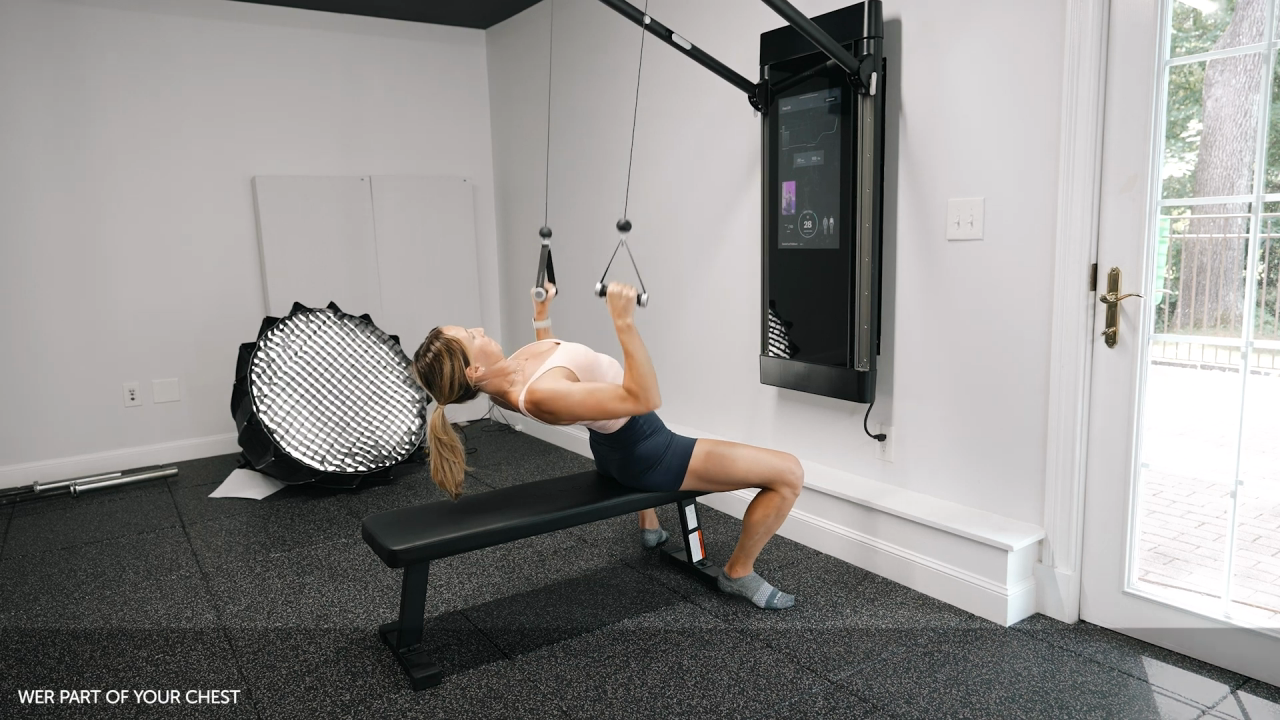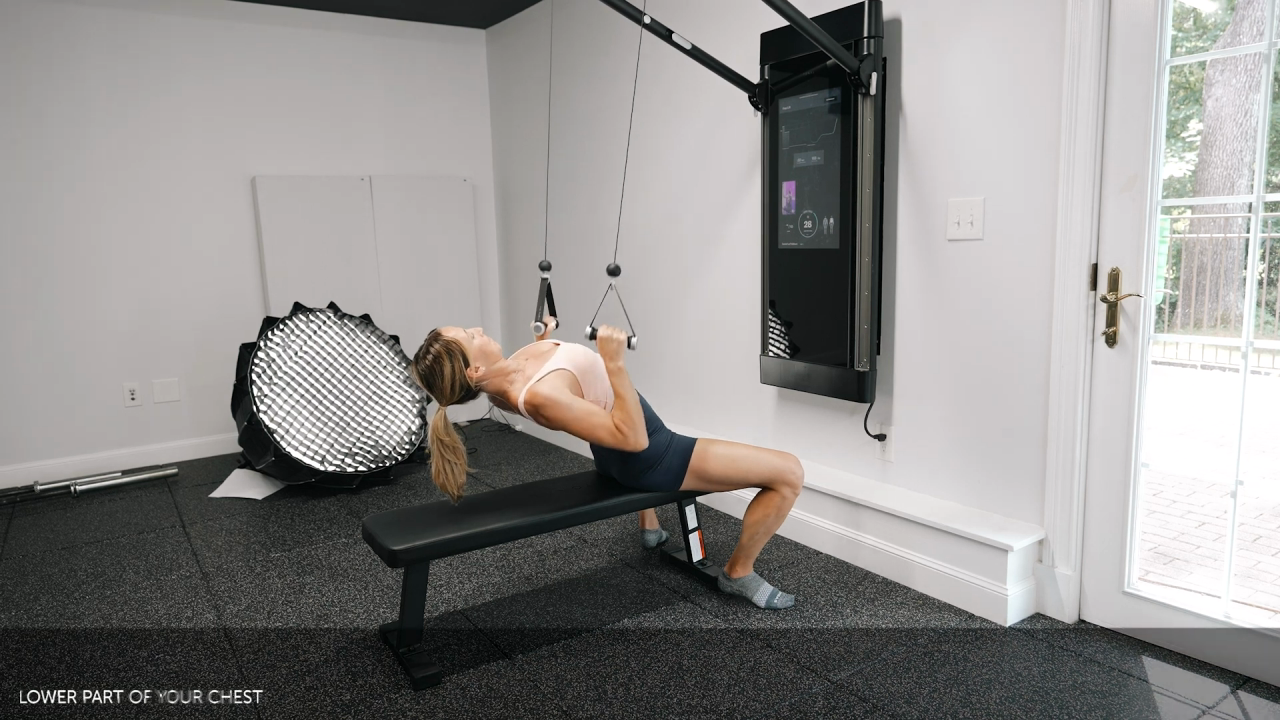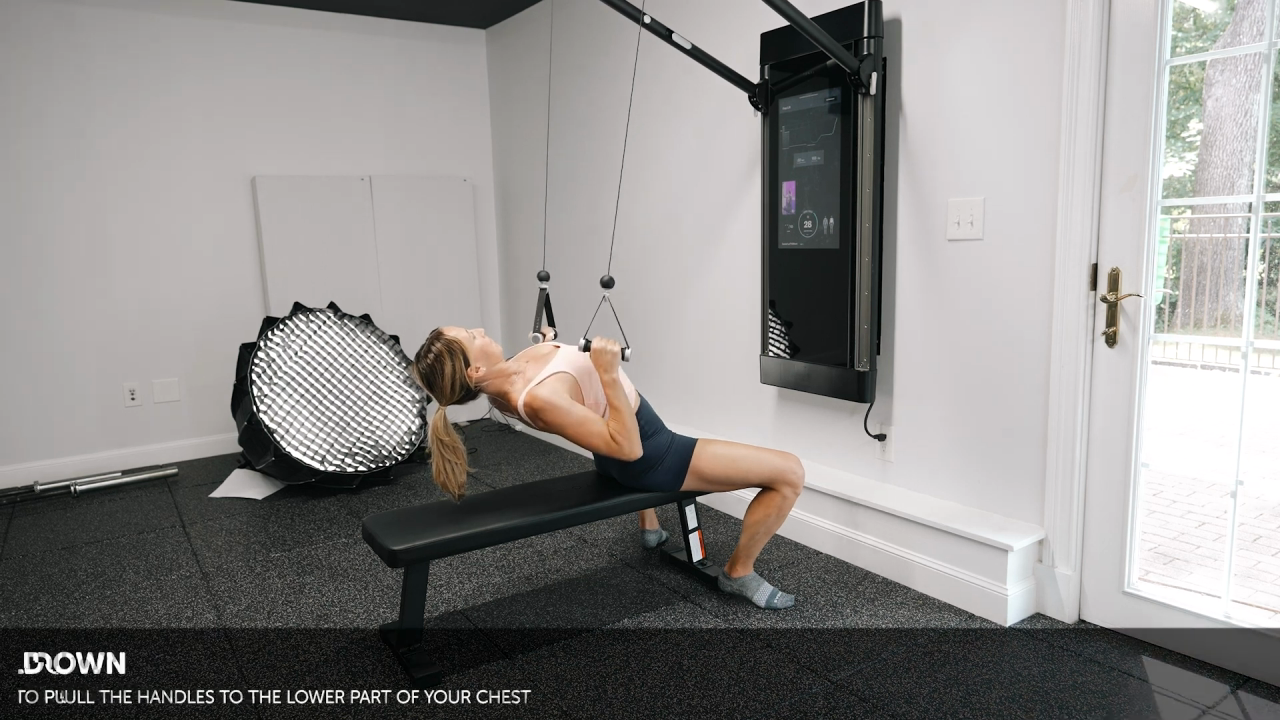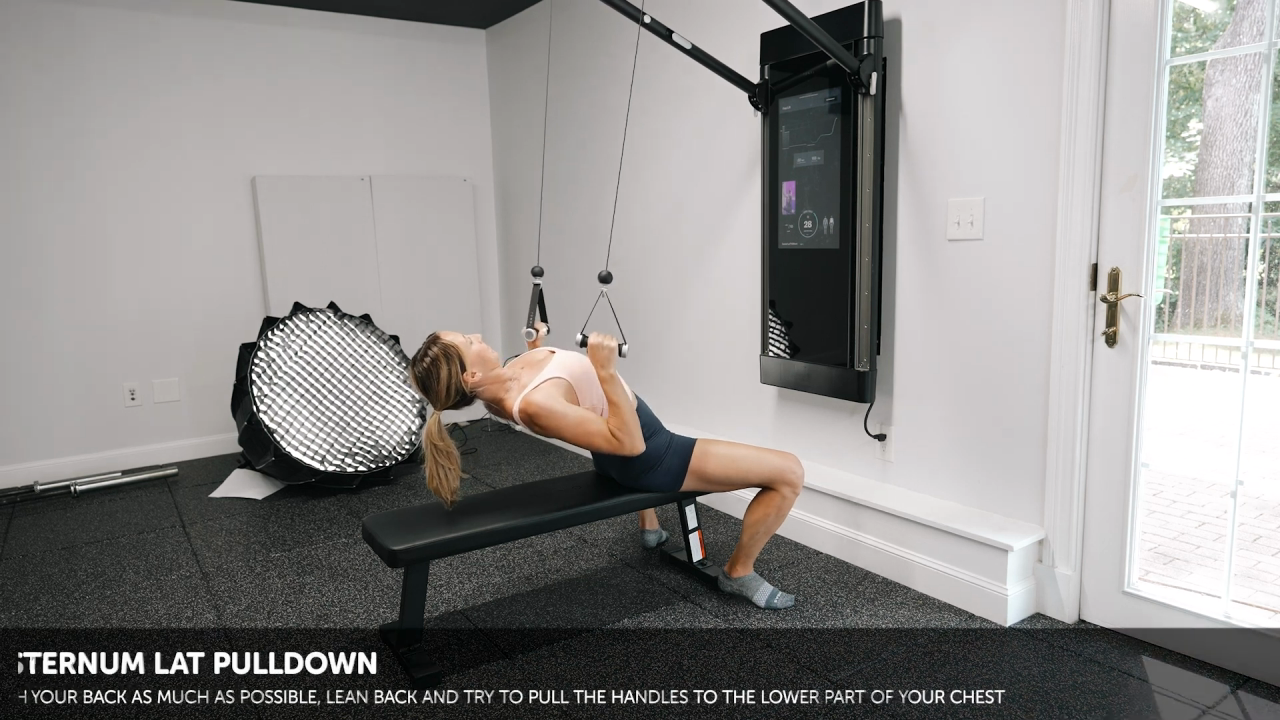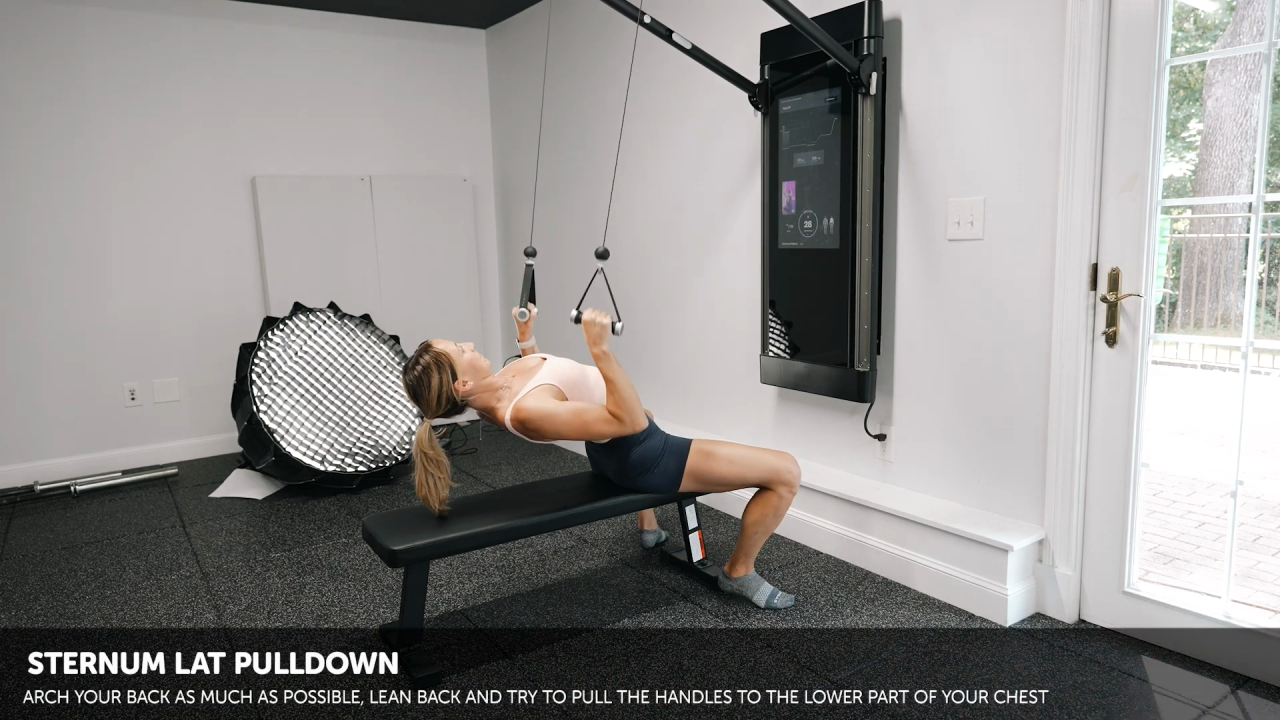
dt=0.3s
person 1, frame 1
left shoulder: (505, 377)
right shoulder: (540, 393)
right elbow: (646, 398)
left wrist: (542, 312)
right wrist: (623, 321)
left hip: (615, 444)
right hip: (645, 453)
right knee: (788, 473)
left ankle: (649, 525)
right ankle: (738, 573)
person 1, frame 2
left shoulder: (504, 380)
right shoulder: (539, 396)
right elbow: (635, 438)
left wrist: (542, 338)
right wrist: (614, 361)
left hip: (613, 451)
right hip: (648, 458)
right knee: (789, 473)
left ankle: (650, 525)
right ankle: (738, 575)
person 1, frame 3
left shoulder: (505, 381)
right shoulder: (538, 398)
right elbow: (629, 447)
left wrist: (542, 347)
right wrist: (607, 373)
left hip: (614, 452)
right hip: (649, 454)
right knee: (790, 472)
left ankle: (650, 527)
right ankle: (738, 573)
person 1, frame 4
left shoulder: (501, 387)
right shoulder: (533, 404)
right elbow: (631, 442)
left wrist: (533, 348)
right wrist: (604, 368)
left hip: (614, 454)
right hip: (647, 457)
right knee: (789, 472)
left ankle: (649, 526)
right ankle: (739, 573)
person 1, frame 5
left shoulder: (494, 391)
right shoulder: (526, 412)
right elbow: (632, 421)
left wrist: (525, 337)
right wrist: (599, 348)
left hip: (614, 450)
right hip: (640, 458)
left knee: (639, 418)
right knee: (785, 471)
left ankle: (648, 527)
right ankle: (738, 573)
